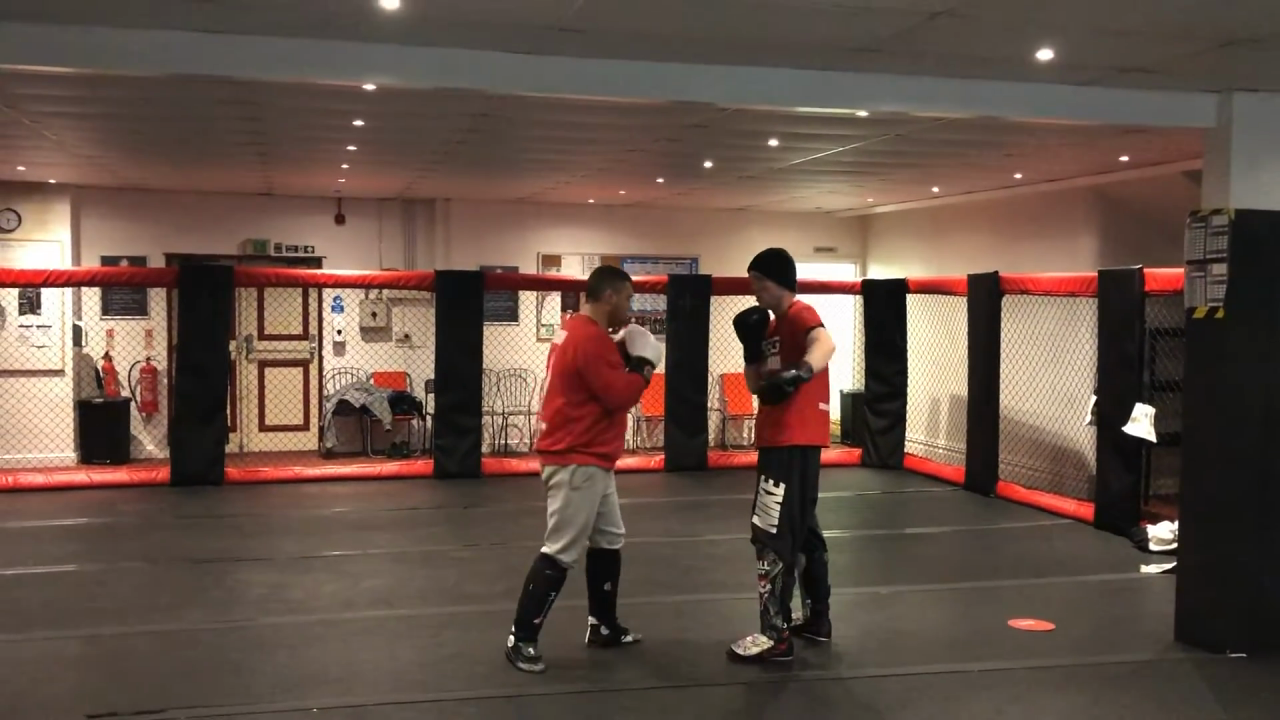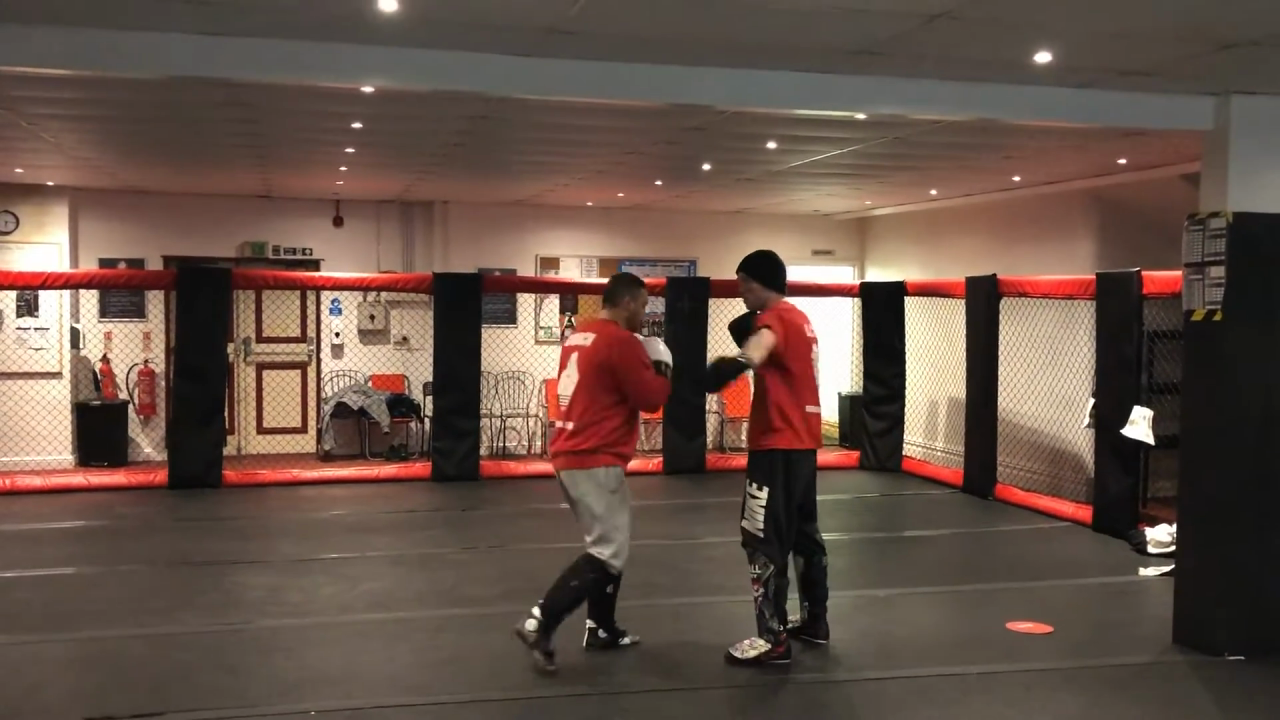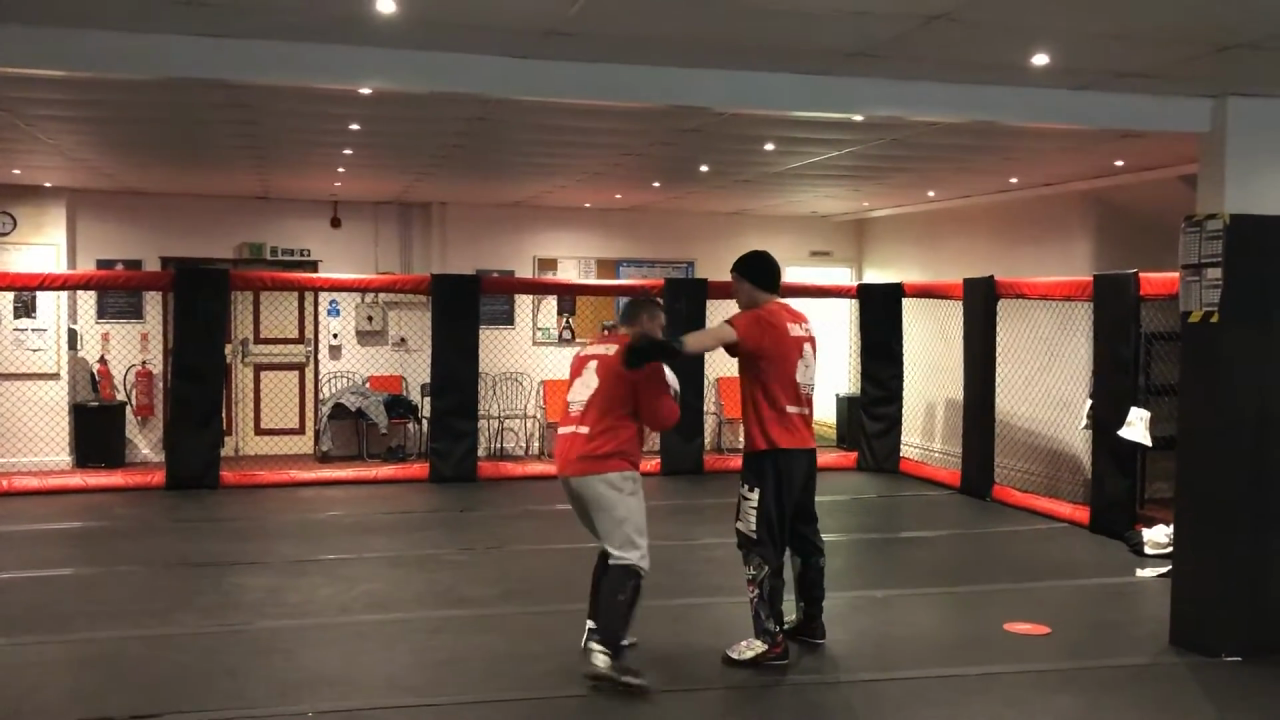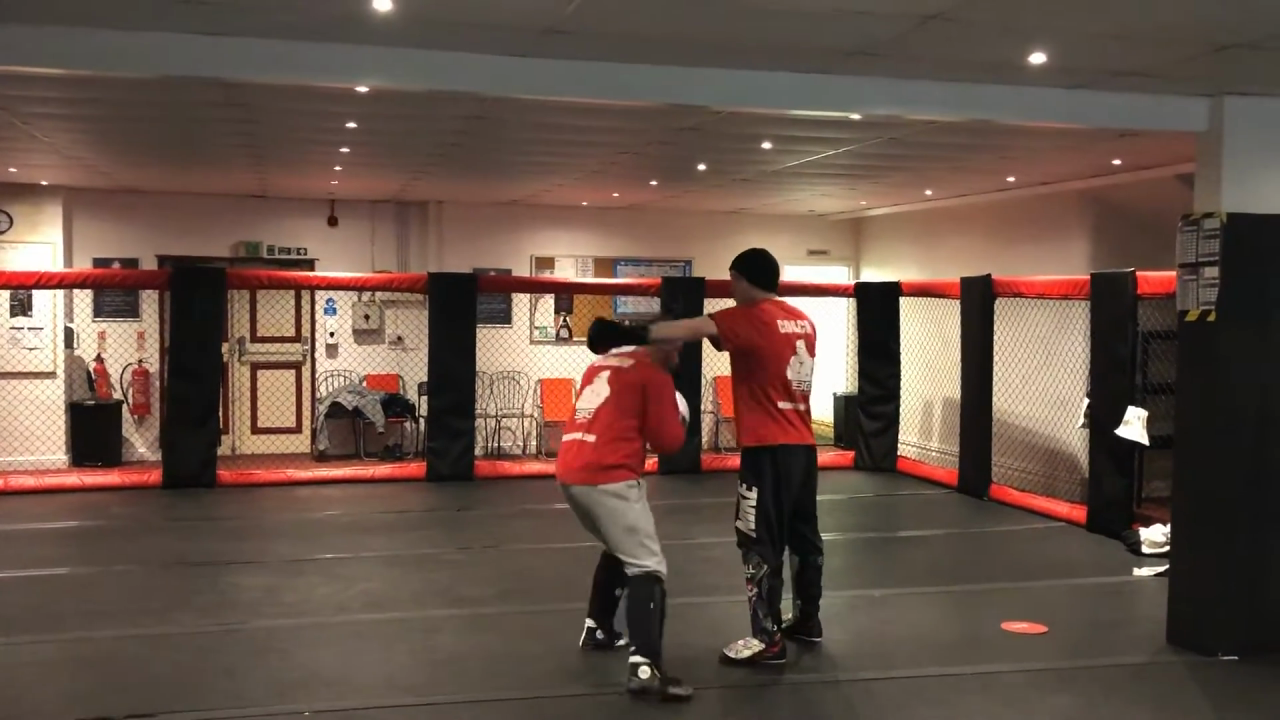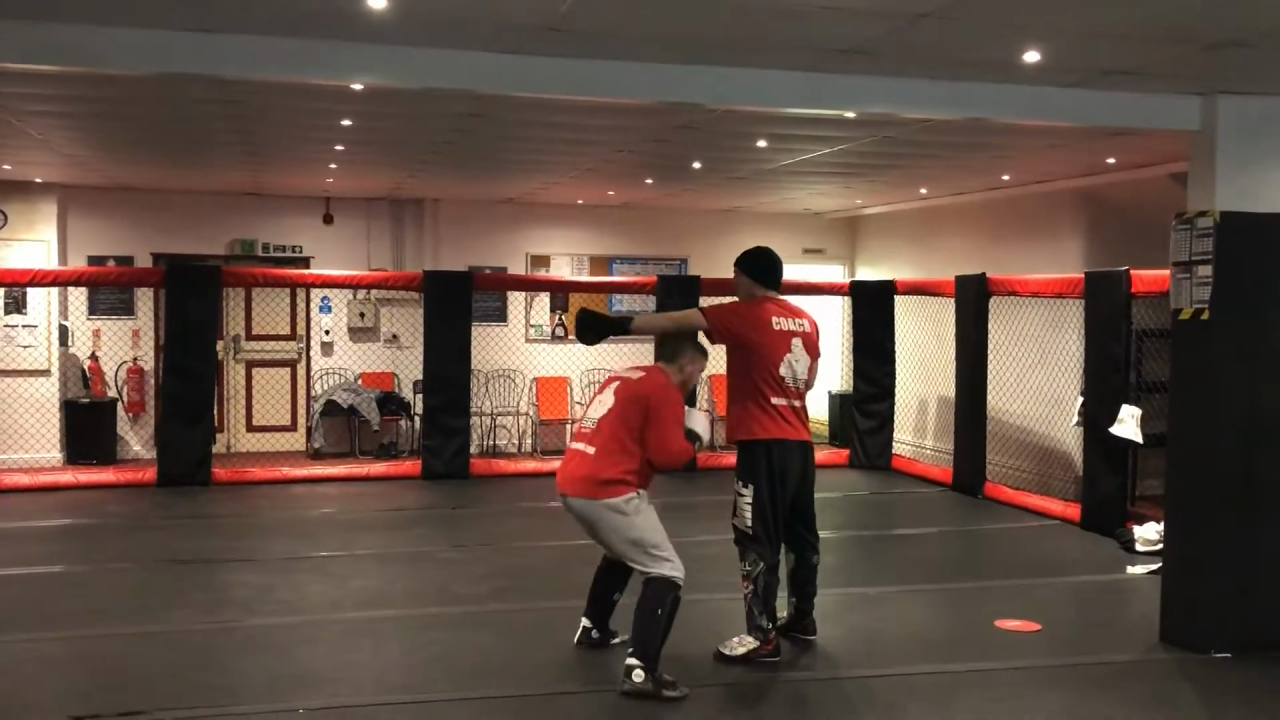
dt=0.2s
person 1, frame 1
left shoulder: (799, 315)
right shoulder: (772, 325)
left elbow: (825, 344)
right elbow: (756, 385)
left wrist: (801, 372)
right wrist: (752, 347)
left hip: (793, 443)
right hip: (786, 441)
left knee: (772, 535)
right knee: (802, 530)
left ankle: (775, 634)
right ankle: (817, 617)
person 1, frame 2
left shoulder: (777, 316)
right shoulder: (794, 318)
left elbow: (764, 341)
left wrist: (739, 361)
right wrist: (745, 355)
left hip: (778, 446)
right hip: (800, 444)
left knee: (763, 539)
right knee: (803, 533)
left ankle: (771, 637)
right ankle: (815, 619)
person 1, frame 3
left shoulder: (759, 319)
right shoulder: (801, 323)
left elbow: (721, 334)
left wrist: (671, 347)
left hip: (771, 448)
right hip: (802, 446)
left knee: (760, 542)
right knee: (804, 533)
left ankle: (770, 639)
right ankle: (811, 620)
person 1, frame 4
left shoulder: (744, 317)
right shoulder: (805, 322)
left elbow: (690, 328)
left wrist: (630, 333)
left hip: (768, 443)
right hip: (801, 445)
left knee: (759, 541)
right knee: (803, 534)
left ankle: (768, 638)
right ankle: (807, 619)
person 1, frame 5
left shoulder: (745, 315)
right shoulder: (806, 321)
left elbow: (677, 321)
left wrist: (616, 325)
left hip: (764, 443)
right hip: (800, 442)
left knee: (756, 538)
right knee: (801, 531)
left ankle: (762, 635)
right ankle: (802, 616)
person 2, frame 1
left shoulder: (584, 332)
right shoulder: (590, 337)
right elbow: (619, 395)
left wrist: (623, 355)
right wrist: (644, 363)
left hip: (590, 461)
right hip: (576, 462)
left knee: (608, 542)
right knee: (561, 552)
left ankle: (603, 626)
right ankle: (522, 638)
person 2, frame 2
left shoulder: (580, 336)
right shoulder: (620, 341)
right elbow: (651, 398)
left wrist: (641, 363)
right wrist: (660, 367)
left hip: (574, 456)
right hip: (597, 462)
left knee: (609, 545)
right knee: (608, 553)
left ankle: (602, 628)
right ankle: (539, 623)
person 2, frame 3
left shoulder: (587, 351)
right elbow: (664, 419)
right wrist: (669, 393)
left hip: (571, 463)
right hip: (607, 469)
left knee: (614, 548)
right knee: (631, 559)
left ankle: (598, 630)
right ankle: (604, 653)
person 2, frame 4
left shoulder: (601, 364)
right shoulder: (654, 373)
right elbow: (667, 440)
right wrist: (680, 420)
left hip: (571, 471)
right hip: (609, 478)
left knee: (618, 550)
right knee: (647, 569)
left ankle: (597, 629)
right ankle: (645, 668)
person 2, frame 5
left shoulder: (622, 378)
right shoulder: (665, 391)
right elbow: (667, 455)
left wrist: (674, 435)
right wrist: (693, 440)
left hip: (572, 484)
right hip: (609, 491)
left knee: (622, 552)
right knee: (666, 574)
left ankle: (592, 628)
right ankle: (640, 670)
